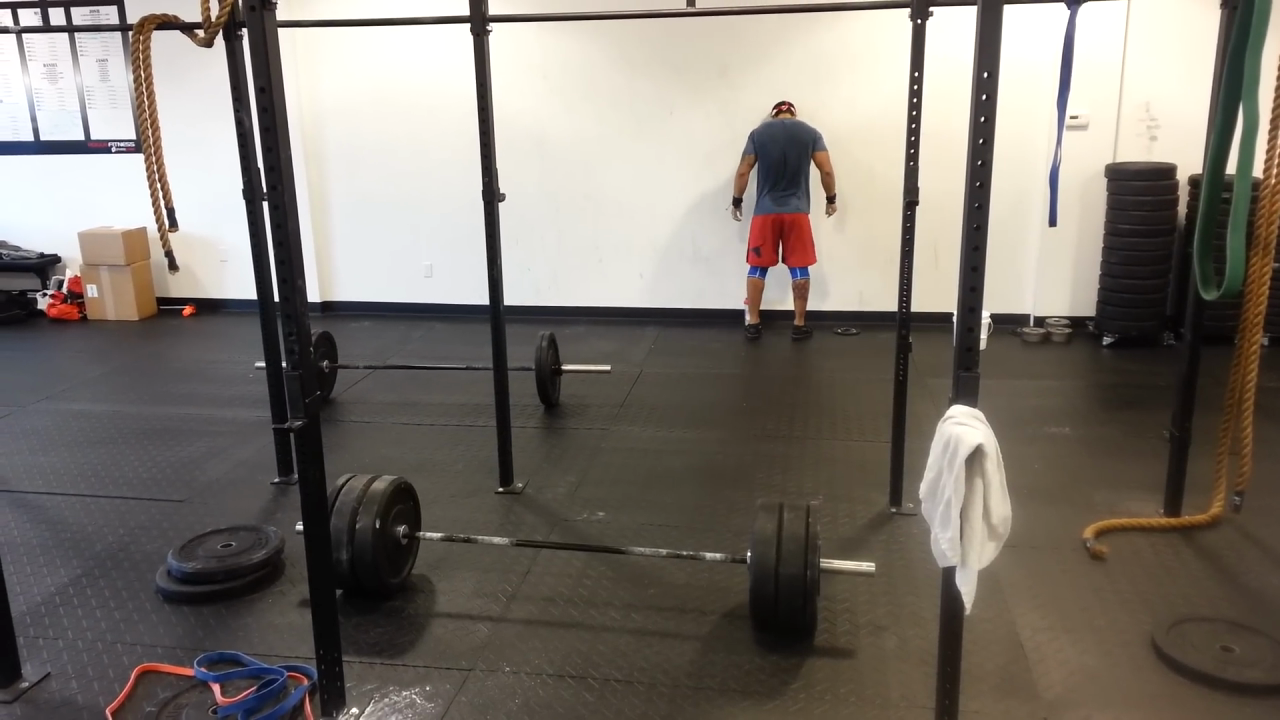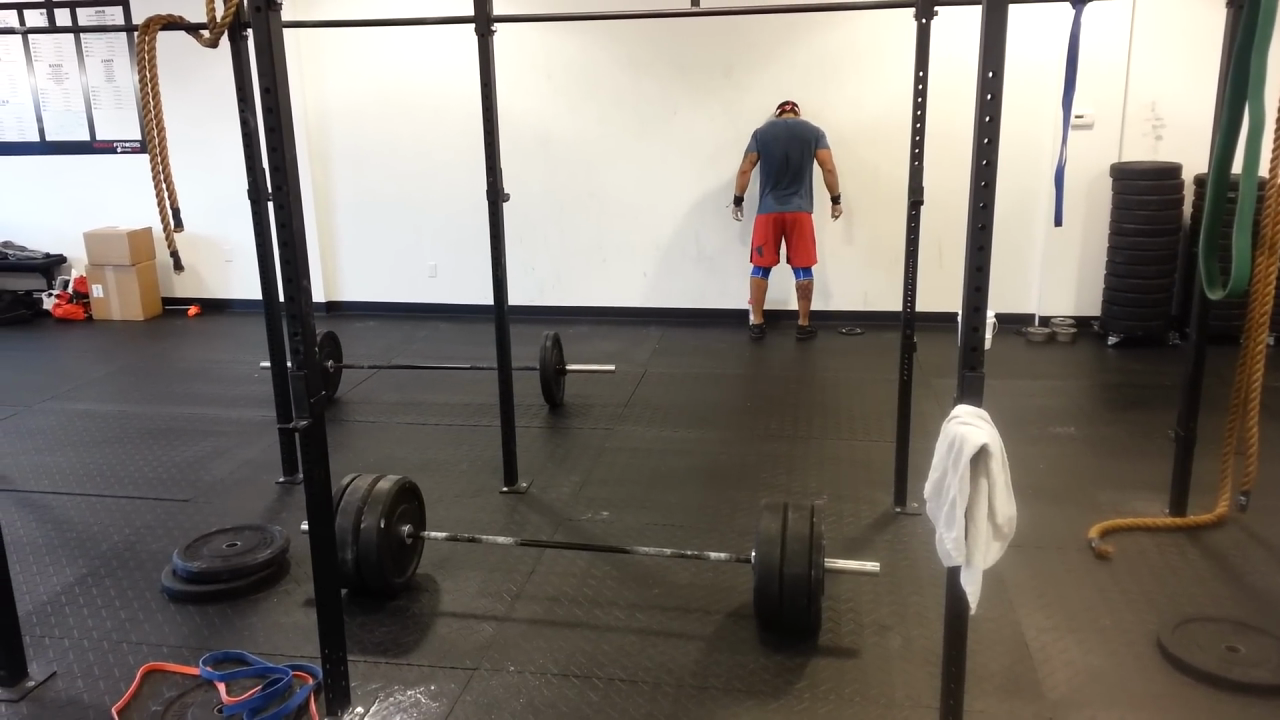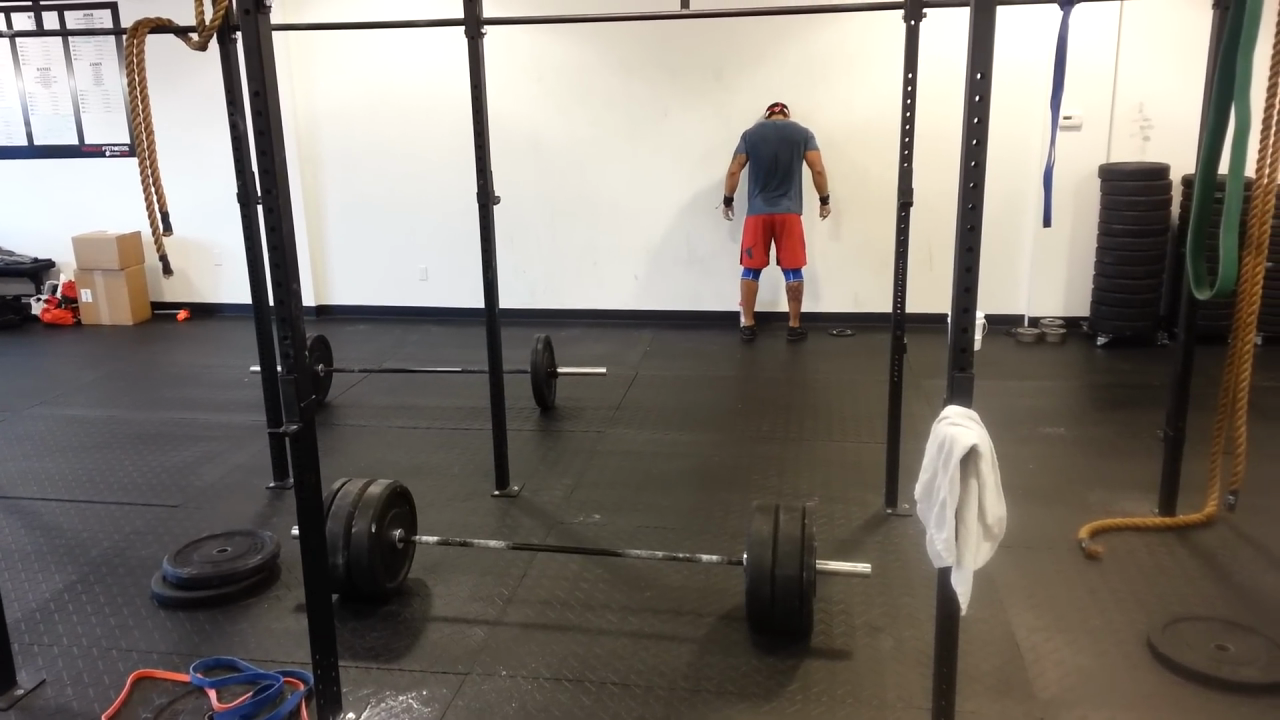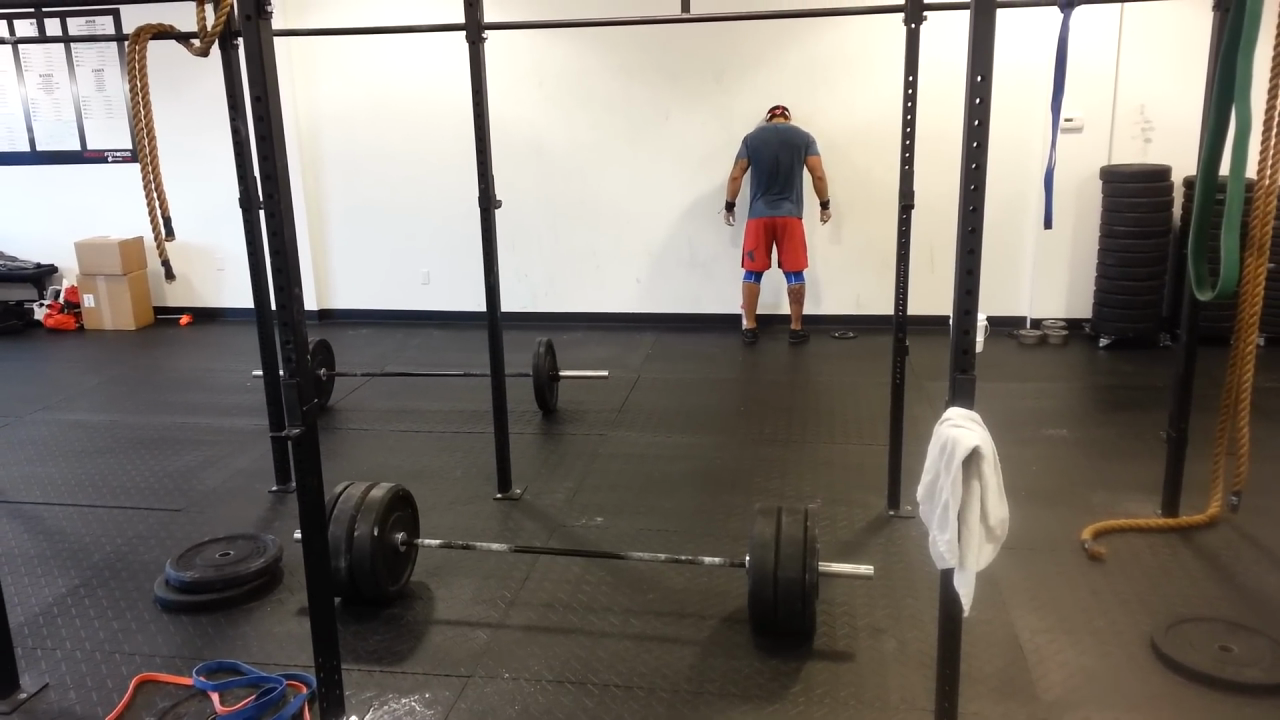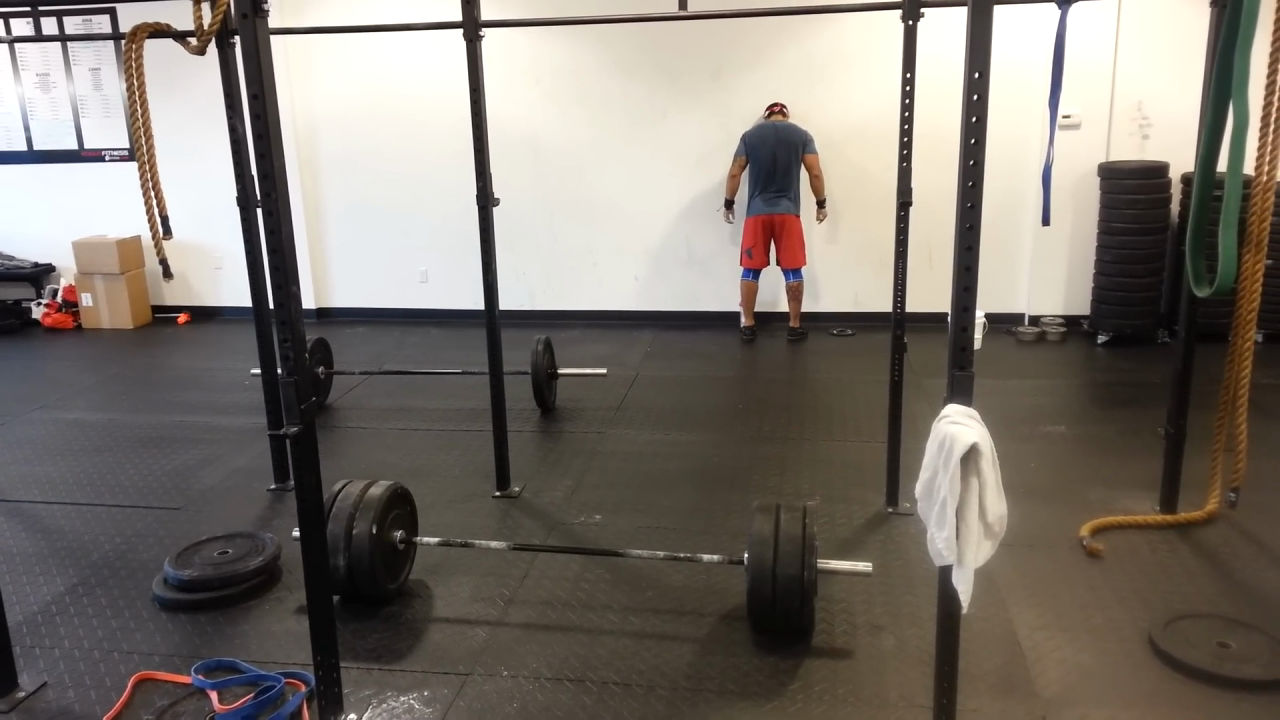
dt=0.4s
person 1, frame 1
left shoulder: (758, 133)
right shoulder: (811, 133)
left elbow: (743, 171)
right elbow: (826, 170)
left wrist: (736, 202)
right wrist: (831, 199)
left hip: (765, 211)
right hip: (797, 211)
left knee: (757, 266)
right knee: (799, 267)
left ankle: (753, 324)
right ankle: (799, 325)
person 1, frame 2
left shoulder: (761, 132)
right shoulder: (814, 132)
left elbow: (745, 169)
right elbow: (828, 168)
left wrist: (737, 201)
right wrist: (835, 200)
left hip: (768, 210)
right hip: (799, 210)
left knee: (761, 266)
right knee: (803, 268)
left ankle: (757, 323)
right ankle: (804, 325)
person 1, frame 3
left shoulder: (750, 134)
right shoulder: (803, 133)
left elbow: (734, 170)
right elbow: (818, 169)
left wrist: (727, 201)
right wrist: (824, 200)
left hip: (757, 212)
right hip: (788, 212)
left knee: (751, 268)
right knee: (793, 270)
left ankle: (748, 325)
right ankle: (794, 326)
person 1, frame 4
left shoulder: (751, 138)
right shoulder: (804, 137)
left elbow: (736, 175)
right elbow: (818, 175)
left wrist: (729, 207)
right wrist: (825, 205)
left hip: (759, 215)
right hip: (790, 215)
left knee: (753, 271)
right knee: (795, 272)
left ankle: (750, 328)
right ankle: (796, 329)
person 1, frame 5
left shoulder: (750, 135)
right shoulder: (802, 135)
left elbow: (735, 173)
right elbow: (815, 173)
left wrist: (728, 205)
right wrist: (821, 204)
left hip: (757, 212)
right hip: (788, 212)
left knee: (751, 269)
right knee: (793, 270)
left ankle: (748, 326)
right ankle: (795, 326)
